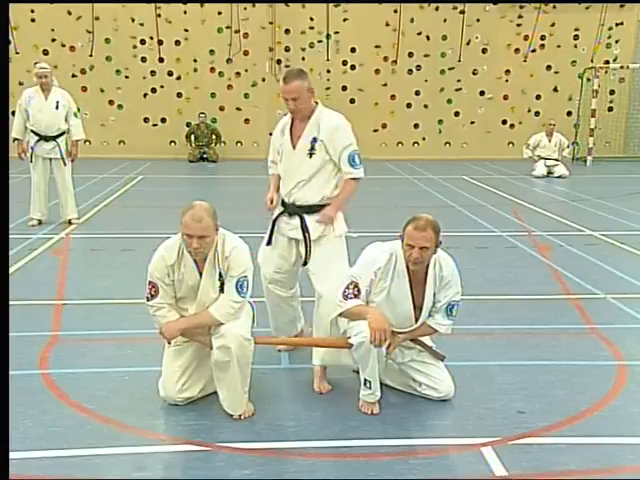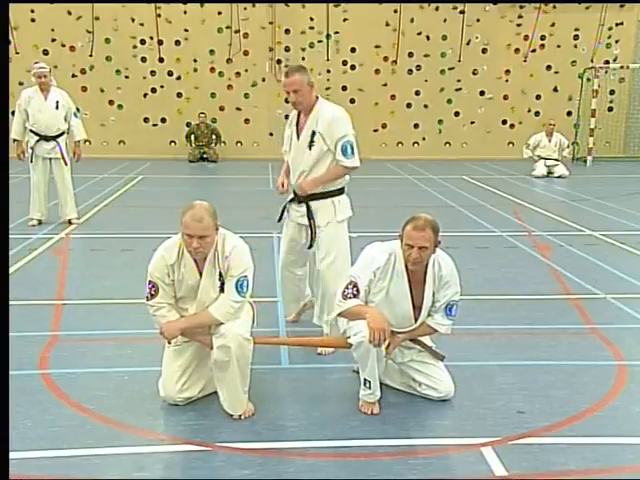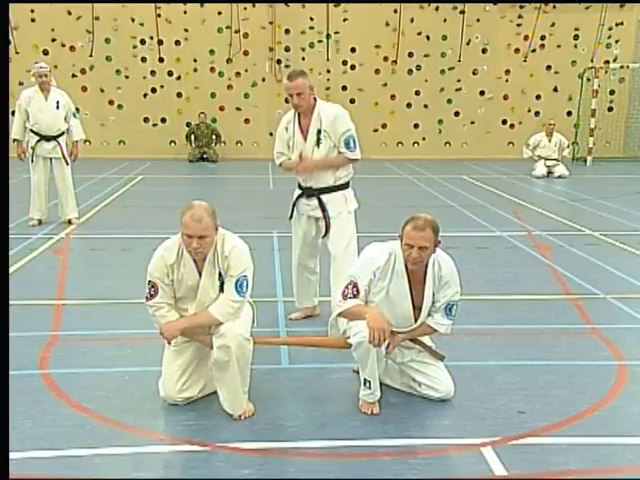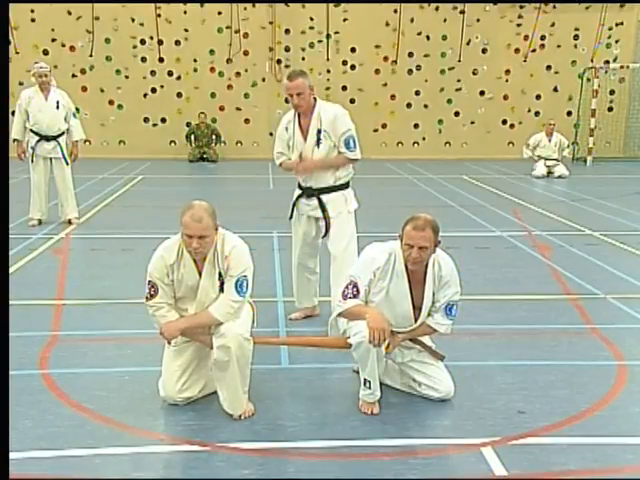
dt=0.4s
person 1, frame 1
left shoulder: (334, 124)
right shoulder: (282, 126)
left elbow: (353, 173)
left wrist: (334, 207)
right wrist: (273, 190)
left hip: (320, 221)
right hip: (287, 217)
left knee: (332, 290)
right knee: (273, 276)
left ankle: (320, 365)
right ankle: (293, 329)
person 1, frame 2
left shoulder: (334, 116)
right shoulder: (293, 118)
left elbow: (349, 163)
left wrist: (315, 182)
right wrist: (284, 174)
left hip: (327, 206)
right hip: (298, 205)
left knee: (331, 270)
right knee: (288, 260)
left ankle: (331, 330)
right ankle: (300, 300)
person 1, frame 3
left shoulder: (335, 114)
right shoulder: (287, 122)
left elbow: (351, 156)
right elbow: (281, 158)
left wrist: (316, 165)
right wrist: (296, 165)
left hip: (336, 199)
right hip: (305, 198)
left knee: (343, 257)
right knee: (303, 255)
right ankle: (308, 304)
person 1, frame 4
left shoulder: (335, 114)
right shoulder: (287, 122)
left elbow: (351, 155)
right elbow: (281, 159)
left wrist: (315, 164)
right wrist: (295, 164)
left hip: (336, 198)
right hip: (305, 198)
left knee: (343, 256)
right knee: (303, 255)
right ankle: (308, 304)
person 2, frame 1
left shoulder: (235, 250)
right shoulder: (165, 255)
left elbow: (231, 306)
right elbow: (160, 308)
left wrist: (182, 324)
right wrist: (205, 340)
left hip: (227, 315)
right hip: (185, 327)
left knee: (233, 339)
right knee: (173, 394)
left ankle: (237, 399)
right ankle: (214, 367)
person 2, frame 2
left shoulder: (236, 250)
right shoulder: (165, 255)
left elbow: (231, 305)
right elbow: (160, 308)
left wrist: (181, 324)
right wrist: (205, 340)
left hip: (227, 315)
right hip: (185, 329)
left knee: (233, 338)
right knee: (173, 394)
left ankle: (238, 400)
right ankle: (213, 364)
person 2, frame 3
left shoulder: (235, 249)
right shoulder: (164, 256)
left elbow: (231, 305)
right elbow: (159, 308)
left wrist: (182, 324)
right wrist: (205, 340)
left hip: (227, 314)
right hip: (185, 327)
left knee: (233, 338)
right knee: (174, 394)
left ankle: (238, 399)
right ankle: (215, 364)
person 2, frame 4
left shoulder: (235, 250)
right shoulder: (164, 255)
left elbow: (231, 305)
right elbow: (159, 308)
left wrist: (182, 324)
right wrist: (205, 340)
left hip: (227, 315)
right hip: (185, 327)
left knee: (233, 338)
right knee: (173, 394)
left ankle: (238, 400)
right ankle: (215, 366)
person 3, frame 1
left shoulder: (446, 268)
right shoulder: (377, 256)
left elbow: (442, 320)
right elbow: (344, 303)
left wrist: (402, 337)
right wrist: (371, 313)
left hip: (411, 338)
right hip: (371, 325)
left knee: (443, 390)
right knee: (367, 334)
left ankle: (378, 368)
right ankle: (369, 393)
person 3, frame 2
left shoulder: (445, 268)
right shoulder: (376, 256)
left elbow: (441, 320)
right elbow: (343, 304)
left wrist: (402, 337)
right wrist: (371, 313)
left hip: (410, 338)
right hip: (371, 325)
left knee: (443, 390)
right knee: (366, 334)
left ankle: (378, 368)
right ankle: (369, 393)
person 3, frame 3
left shoulder: (445, 268)
right shoulder: (376, 256)
left elbow: (441, 320)
right elbow: (344, 304)
left wrist: (402, 336)
right wrist: (370, 313)
left hip: (411, 338)
right hip: (371, 325)
left knee: (443, 390)
right knee: (367, 334)
left ankle: (377, 369)
right ankle: (369, 393)
person 3, frame 4
left shoulder: (445, 268)
right shoulder: (376, 256)
left elbow: (440, 320)
right elbow: (344, 304)
left wrist: (402, 337)
right wrist: (371, 313)
left hip: (410, 338)
right hip: (369, 324)
left knee: (443, 390)
right knee: (366, 334)
left ankle: (377, 369)
right ankle: (369, 393)
person 4, frame 1
left shoulder: (63, 95)
right shoulder: (28, 95)
left elbow: (74, 120)
right elbow: (20, 119)
left wrist: (74, 144)
right wrist: (20, 143)
left hip: (59, 143)
right hip: (37, 143)
left knee: (64, 180)
right knee: (38, 181)
left ankle: (70, 214)
right ankle: (37, 215)
person 4, frame 2
left shoulder: (62, 95)
right shoulder: (26, 95)
left elbow: (73, 119)
right elbow: (19, 120)
left wrist: (77, 144)
right wrist: (18, 143)
left hip: (58, 143)
right hip: (36, 143)
left knee: (64, 180)
right knee: (38, 181)
left ankle: (70, 214)
right ankle: (37, 215)
person 4, frame 3
left shoulder: (62, 95)
right shoulder: (27, 95)
left elbow: (72, 120)
right elbow: (20, 120)
left wrist: (75, 144)
right wrist: (19, 144)
left hip: (59, 143)
right hip: (37, 143)
left knee: (65, 180)
right knee: (38, 181)
left ankle: (70, 214)
right ankle: (37, 215)
person 4, frame 4
left shoulder: (61, 95)
right shoulder: (27, 95)
left elbow: (72, 120)
right elbow: (20, 120)
left wrist: (75, 144)
right wrist: (19, 144)
left hip: (58, 143)
right hip: (37, 143)
left knee: (65, 180)
right knee: (38, 181)
left ankle: (70, 214)
right ankle: (37, 215)
